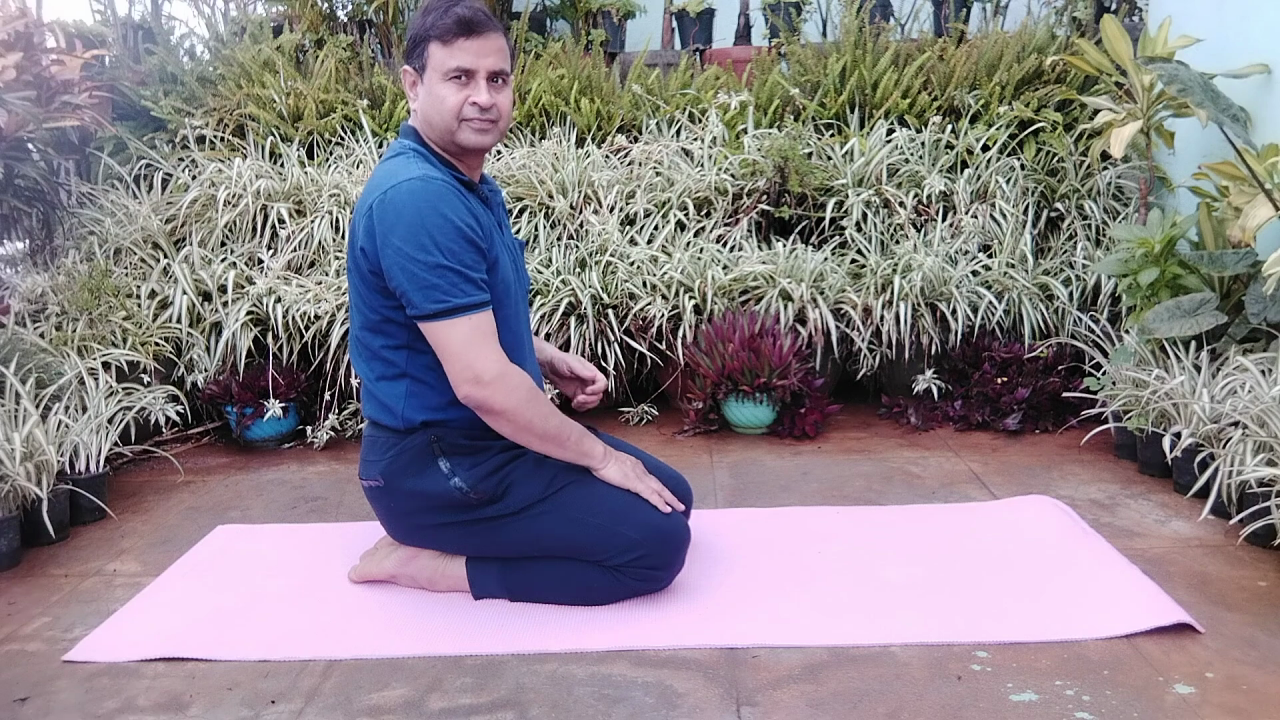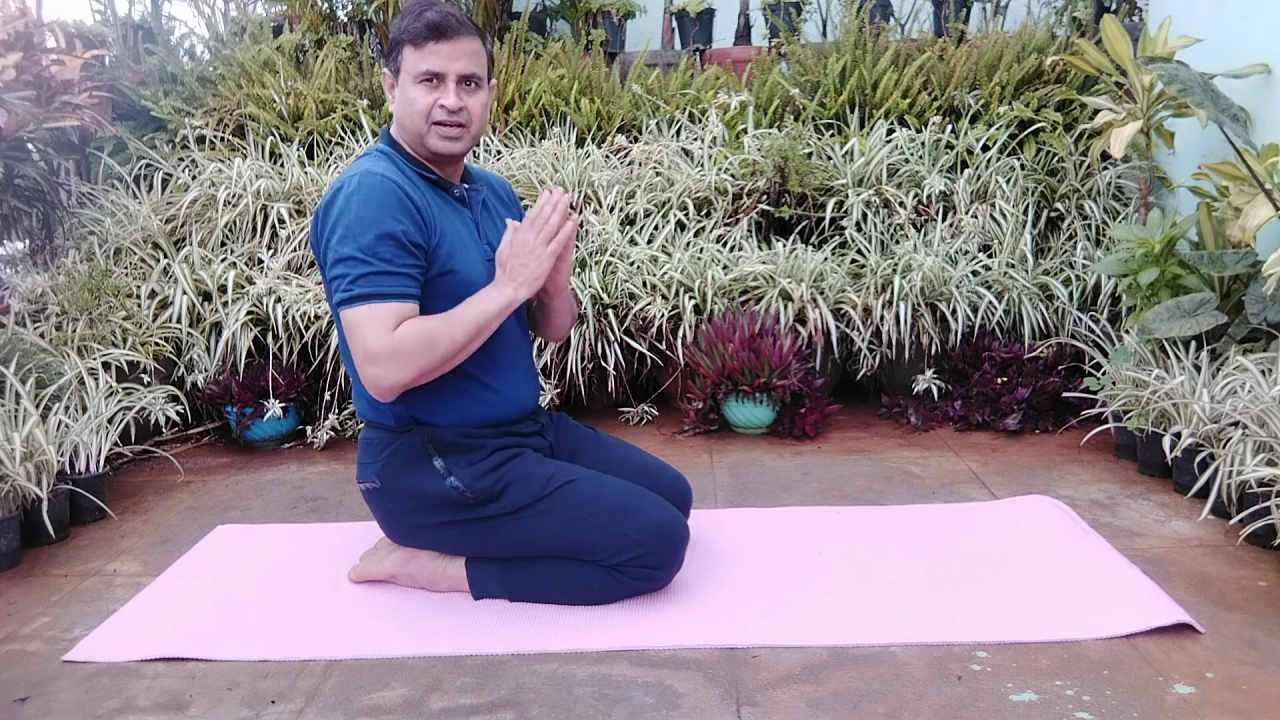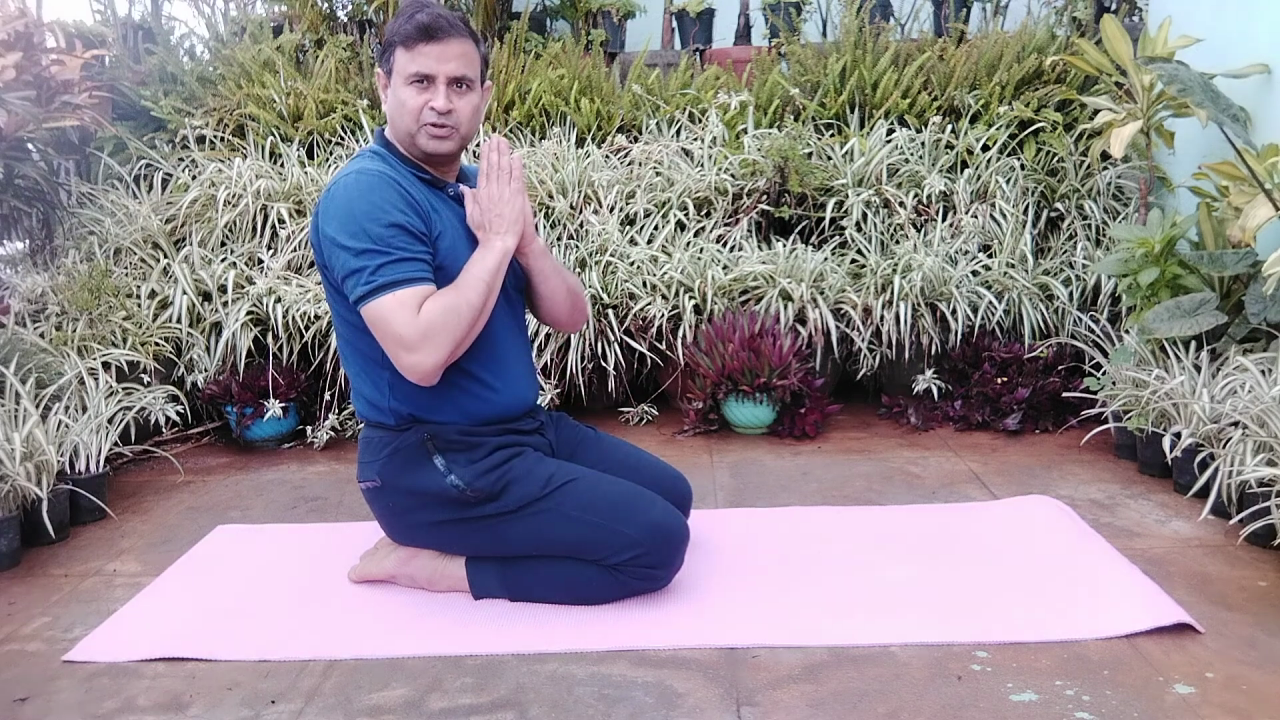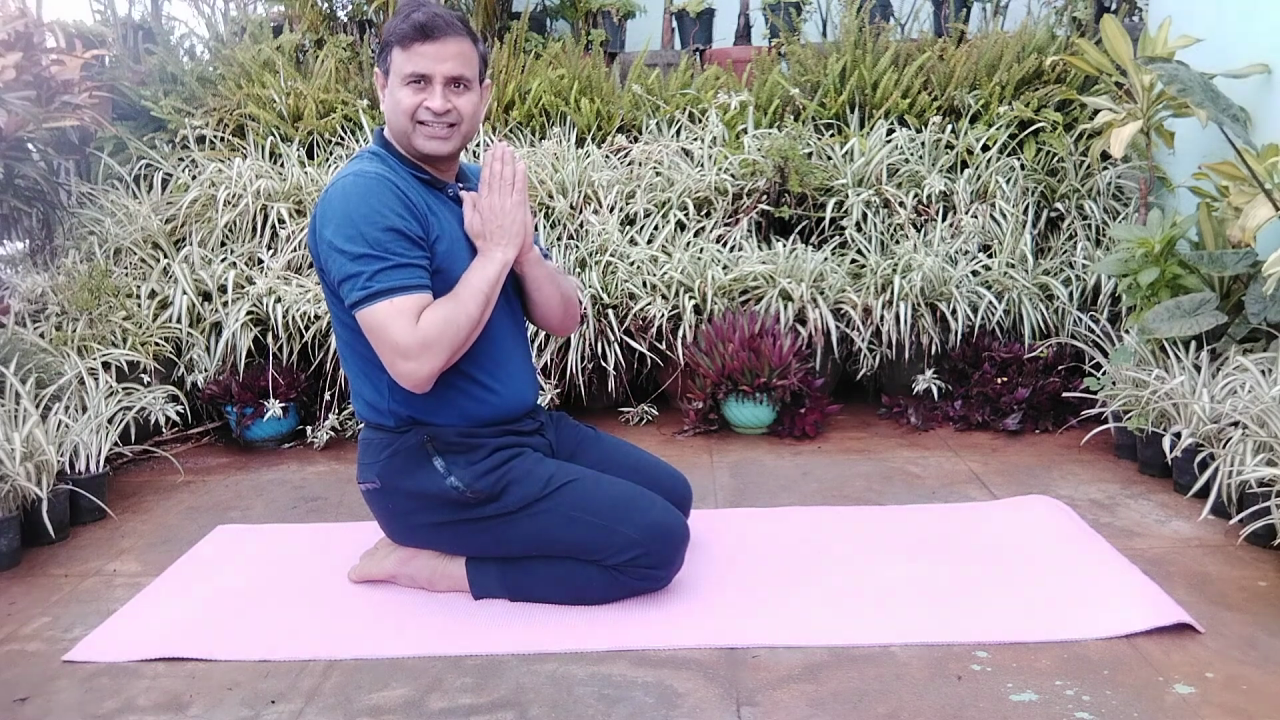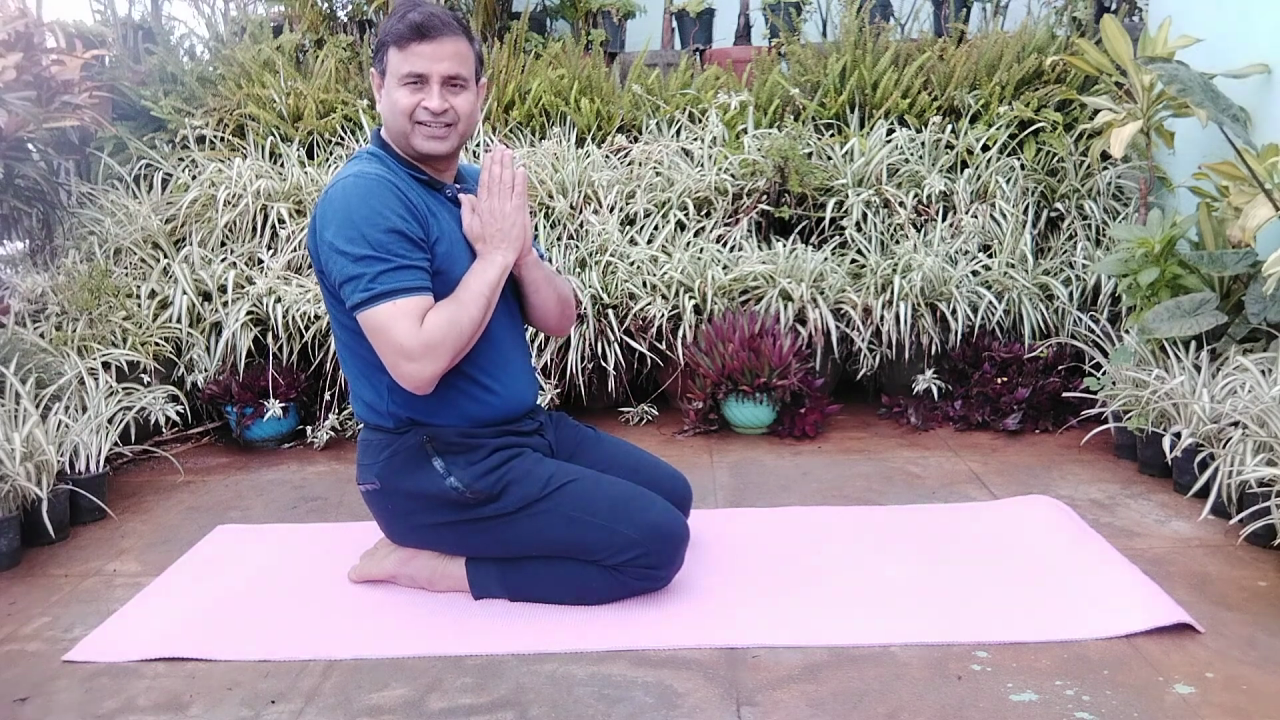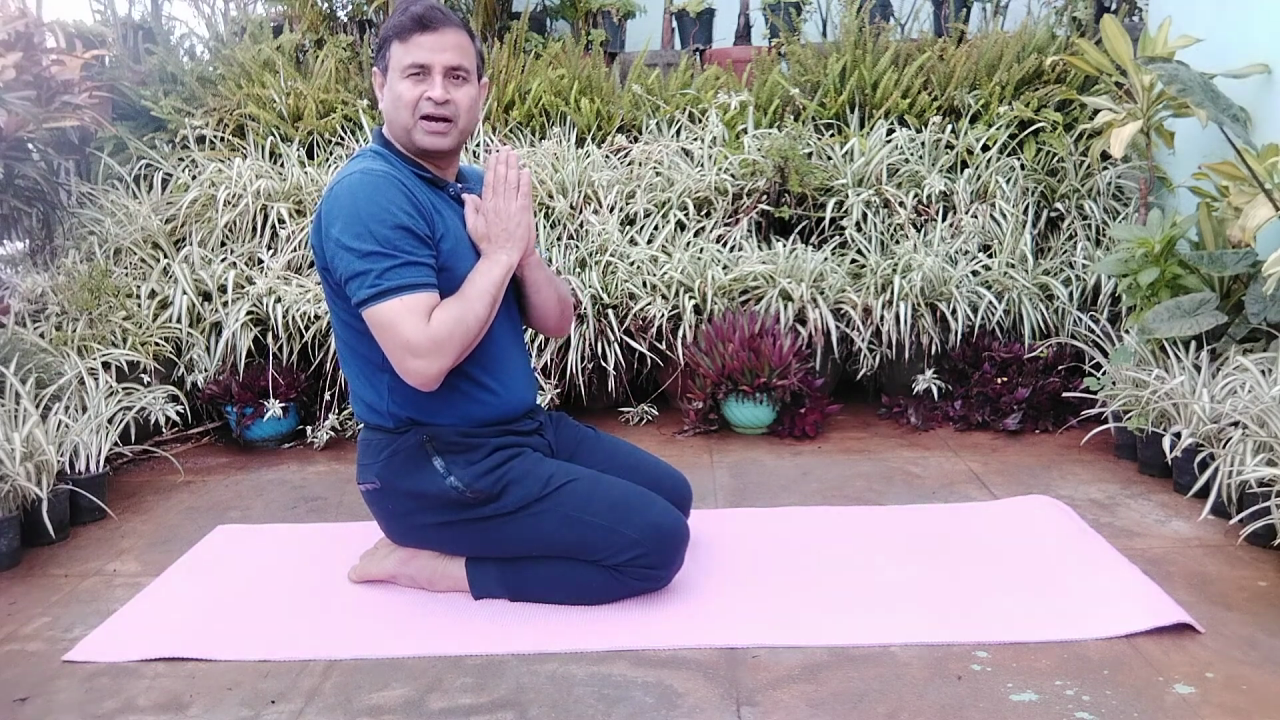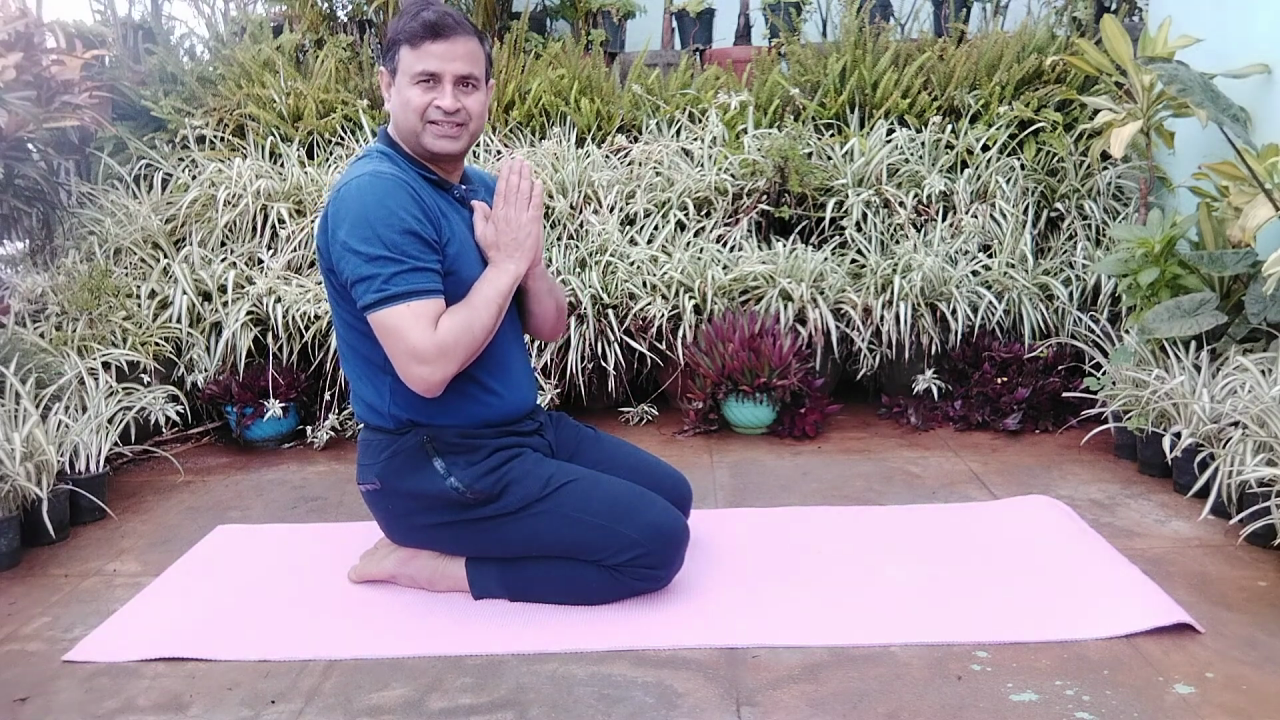
dt=0.5s
person 1, frame 1
left shoulder: (475, 188)
right shoulder: (417, 196)
right elbow: (481, 381)
left wrist: (551, 359)
right wrist: (602, 456)
left hip: (495, 436)
right hip: (437, 464)
left knee: (669, 498)
right knee: (656, 544)
left ankle: (439, 544)
right ankle: (427, 561)
person 1, frame 2
left shoulder: (492, 191)
right shoulder: (372, 195)
left elbow: (551, 327)
right elbow: (385, 368)
left wrist: (553, 275)
right wrist: (511, 285)
left hip: (518, 429)
right hip: (433, 465)
left knee: (670, 495)
right knee: (656, 541)
left ankle: (444, 544)
right ankle: (430, 562)
person 1, frame 3
left shoulder: (480, 188)
right shoulder: (366, 195)
left elbow: (570, 316)
right elbow: (422, 354)
left wrist: (524, 237)
right wrist: (496, 240)
left hip: (521, 425)
right hip: (432, 462)
left knee: (671, 495)
right knee: (656, 542)
left ankle: (438, 546)
right ankle: (427, 562)
person 1, frame 4
left shoulder: (483, 188)
right shoulder: (364, 197)
left elbow: (564, 319)
right elbow: (414, 362)
left wrist: (523, 247)
right wrist: (496, 249)
left hip: (524, 426)
right hip: (433, 465)
left knee: (671, 495)
right knee: (658, 540)
left ankle: (443, 545)
right ankle: (429, 562)
person 1, frame 5
left shoulder: (478, 189)
right shoulder: (363, 199)
left elbow: (559, 320)
right elbow: (417, 363)
left wrist: (521, 249)
right wrist: (495, 253)
right hip: (432, 465)
left knee: (671, 495)
right knee: (657, 542)
left ankle: (450, 545)
right ankle: (428, 561)
person 1, frame 6
left shoulder: (480, 188)
right shoulder: (367, 195)
left elbow: (557, 321)
right elbow: (423, 360)
left wrist: (523, 249)
right wrist: (500, 252)
right hip: (432, 464)
left knee: (670, 495)
right knee: (657, 540)
left ankle: (451, 542)
right ankle: (425, 561)
person 1, frame 7
left shoulder: (486, 190)
right shoulder: (375, 196)
left elbow: (549, 325)
right elbow: (427, 365)
left wrist: (527, 255)
right wrist: (507, 262)
right hip: (434, 464)
left knee: (671, 494)
right knee: (657, 541)
left ankle: (442, 544)
right ankle: (427, 561)
